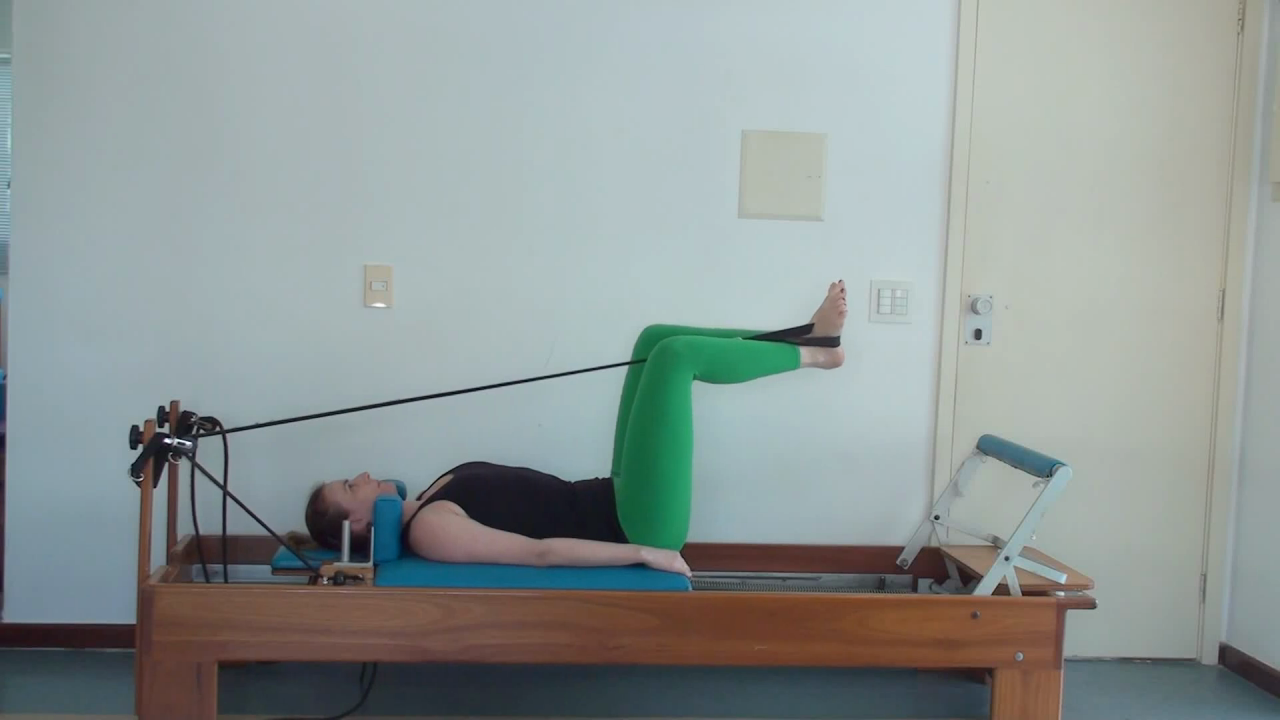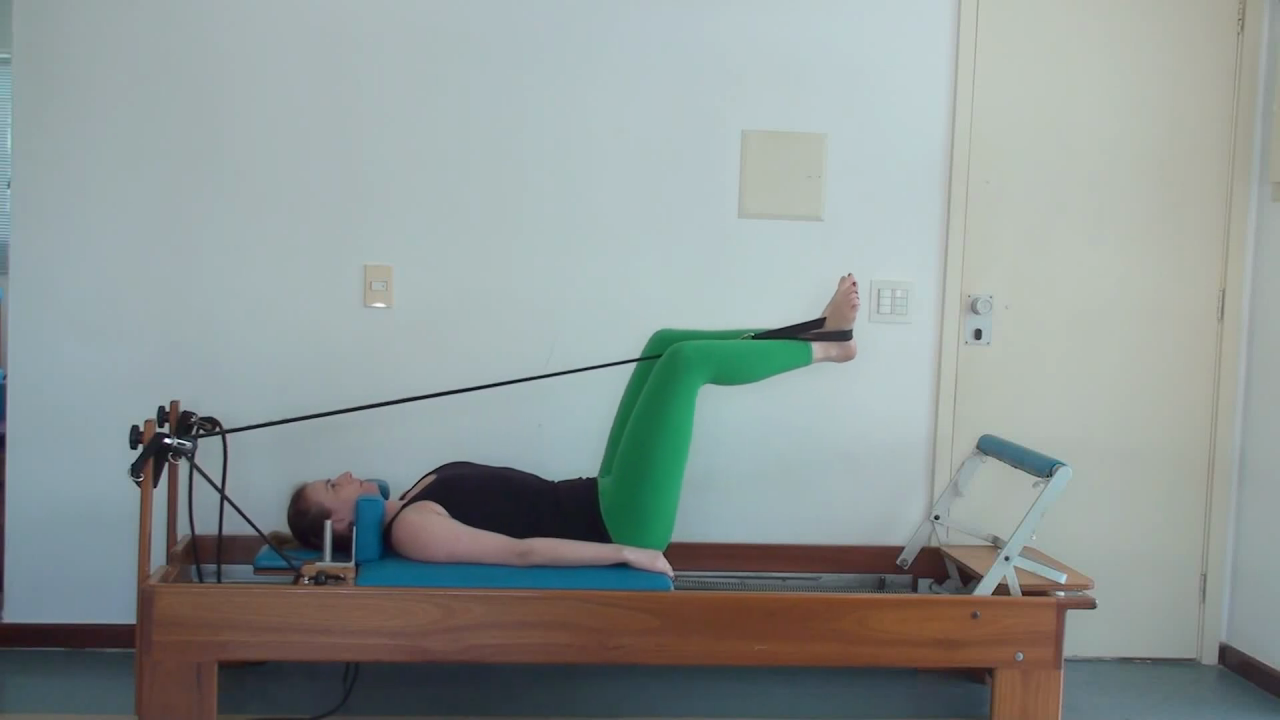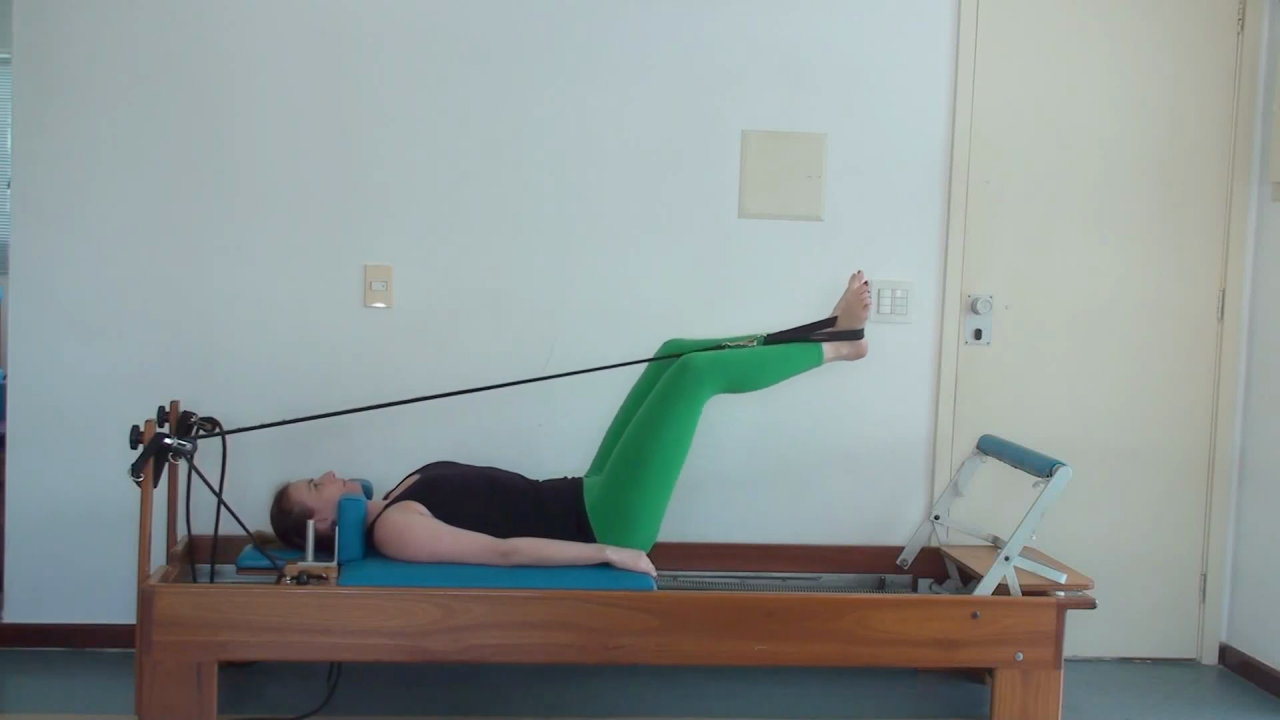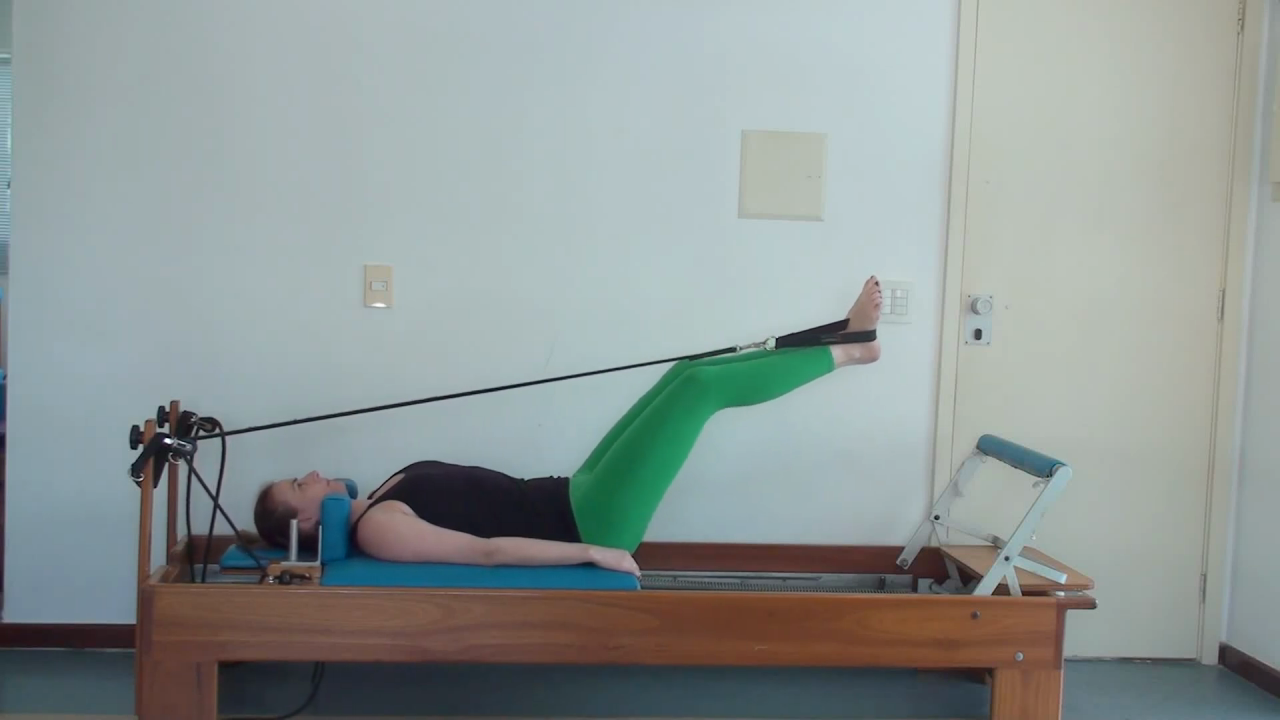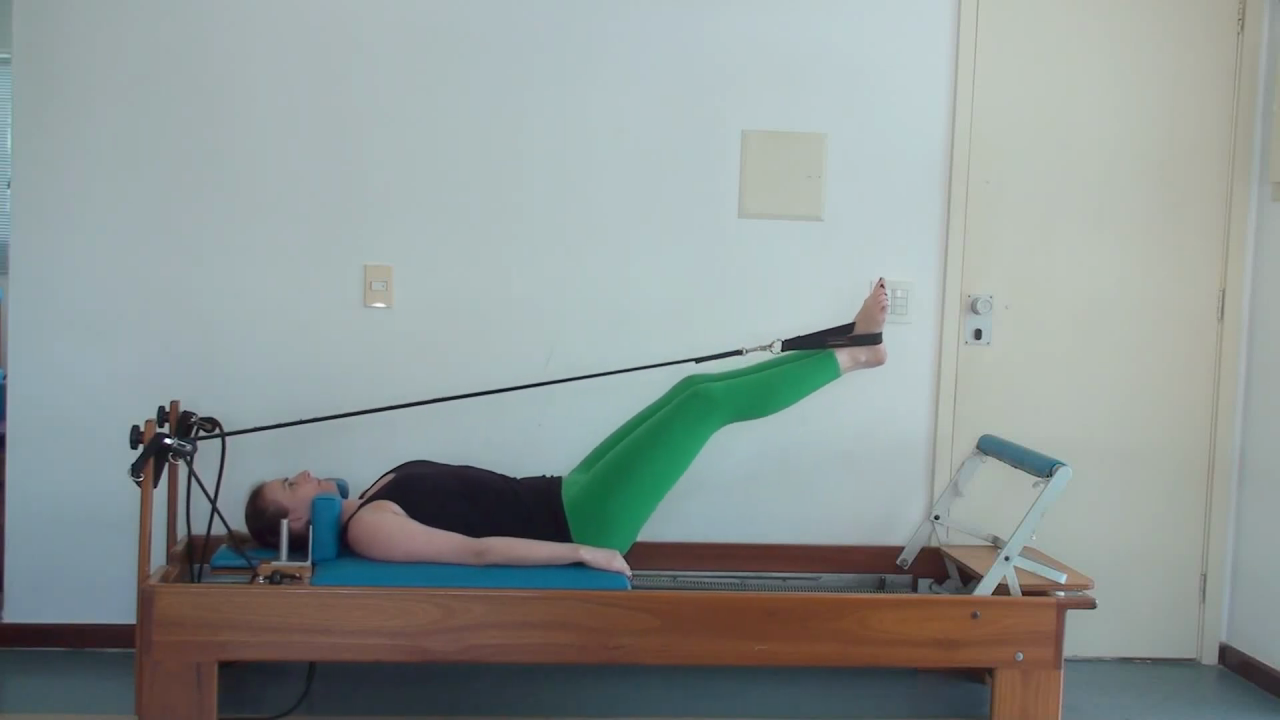
dt=0.5s
person 1, frame 1
left shoulder: (431, 501)
right shoulder: (429, 530)
right elbow: (538, 553)
right wrist: (644, 553)
left hip: (614, 502)
right hip: (636, 525)
left knee: (657, 339)
right knee: (677, 353)
left ankle: (806, 341)
right ankle: (810, 354)
person 1, frame 2
left shoulder: (418, 498)
right shoulder: (411, 531)
right elbow: (520, 552)
right wrist: (625, 552)
left hip: (599, 499)
right hip: (618, 524)
left knee: (666, 343)
right knee: (685, 361)
left ankle: (812, 335)
right ankle: (822, 350)
person 1, frame 3
left shoulder: (398, 502)
right shoulder: (393, 531)
right elbow: (502, 551)
right wrist: (608, 552)
left hip: (586, 498)
right hip: (603, 523)
left knee: (676, 353)
right knee: (695, 372)
left ankle: (826, 335)
right ankle: (833, 348)
person 1, frame 4
left shoulder: (382, 500)
right shoulder: (377, 530)
right elbow: (487, 550)
right wrist: (592, 553)
left hip: (572, 496)
right hip: (586, 522)
left knee: (689, 372)
right knee: (703, 386)
left ankle: (839, 340)
right ankle: (846, 352)
person 1, frame 5
left shoulder: (374, 500)
right shoulder: (368, 531)
right elbow: (476, 551)
right wrist: (582, 552)
left hip: (566, 498)
right hip: (577, 521)
left knee: (693, 389)
right knee: (708, 402)
left ankle: (848, 346)
right ankle: (850, 356)
